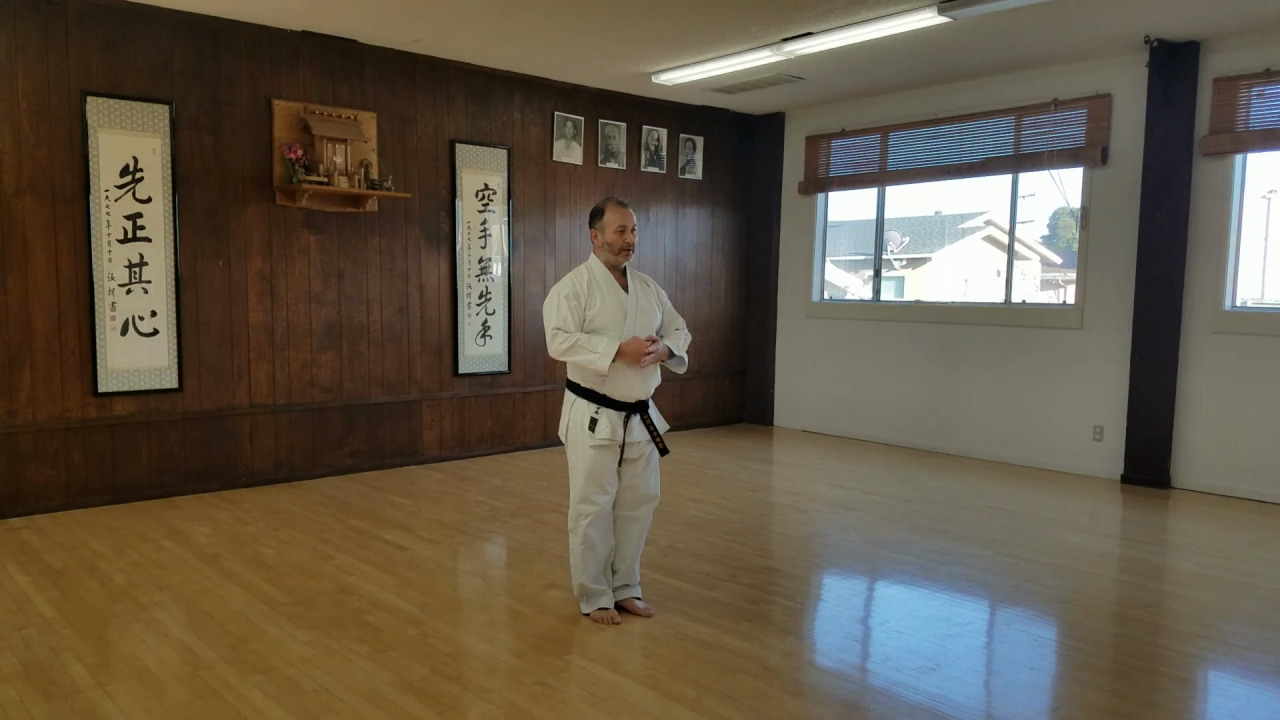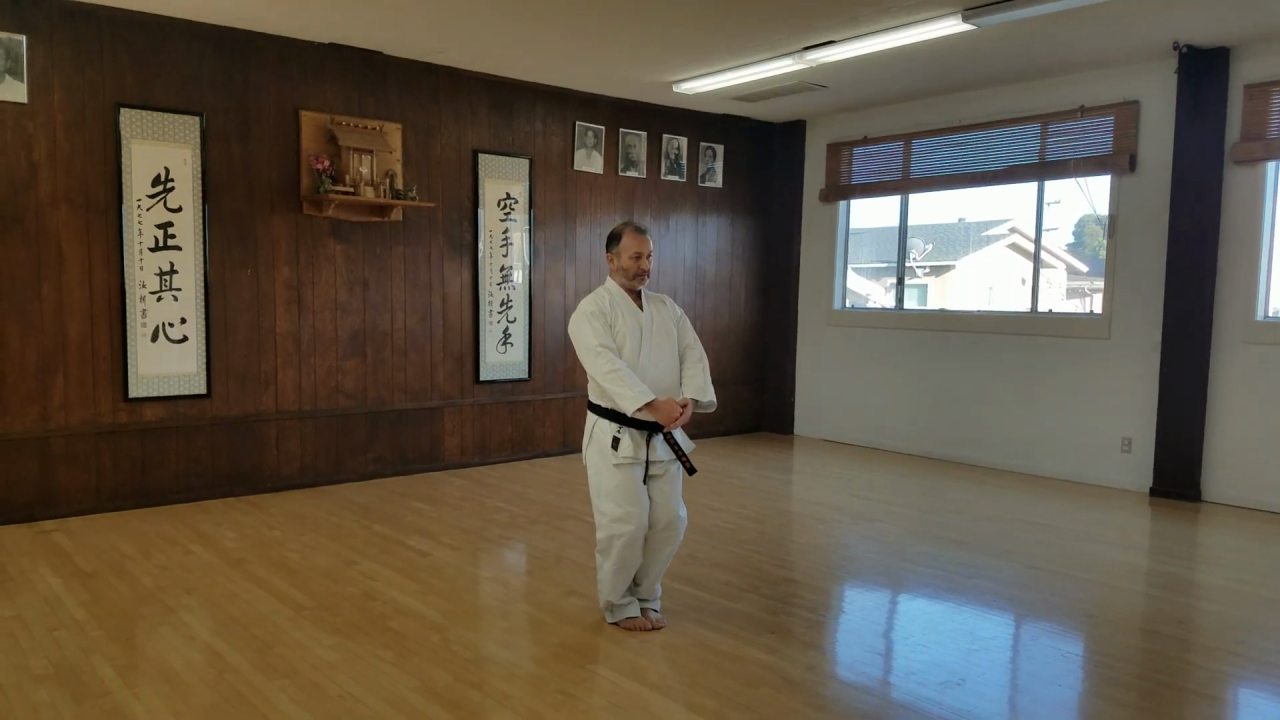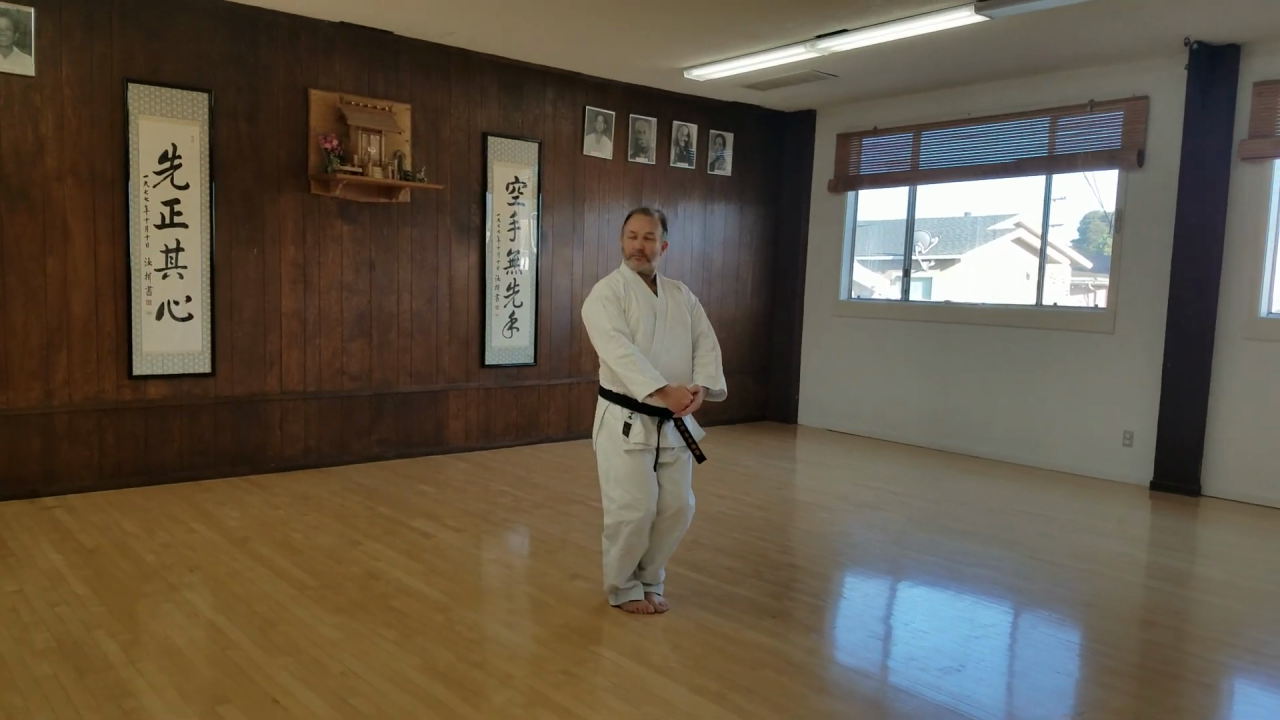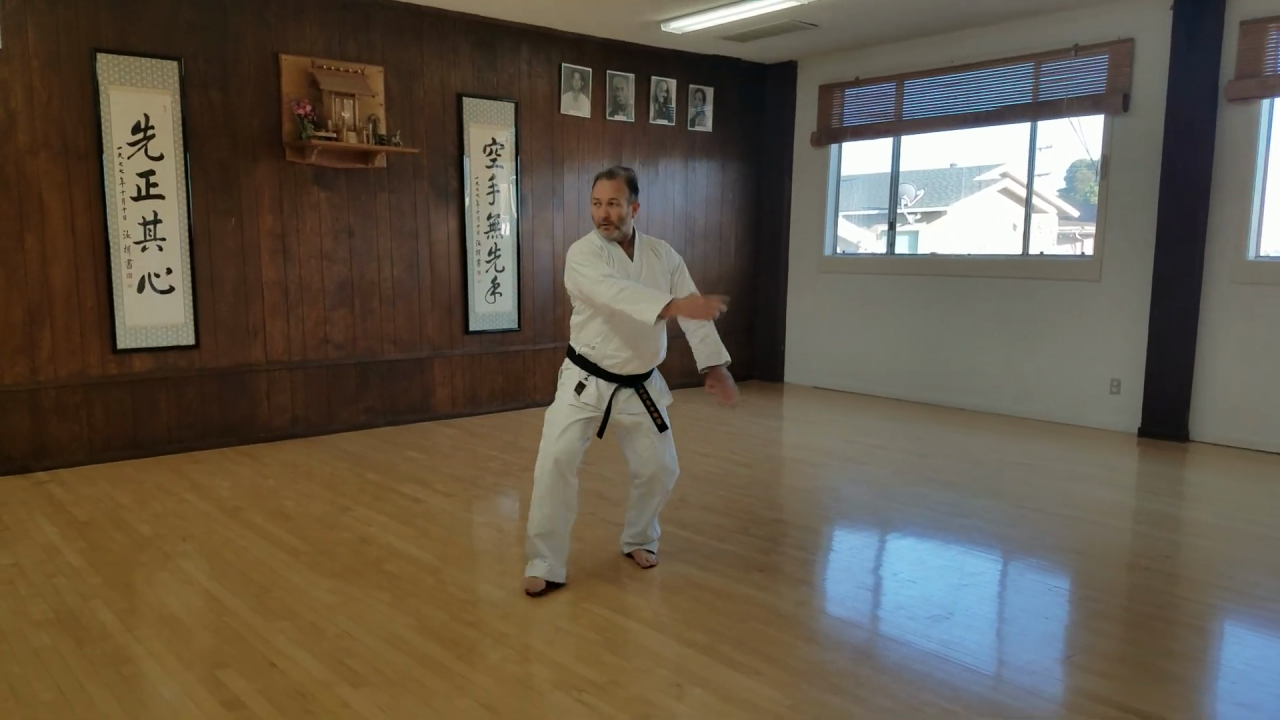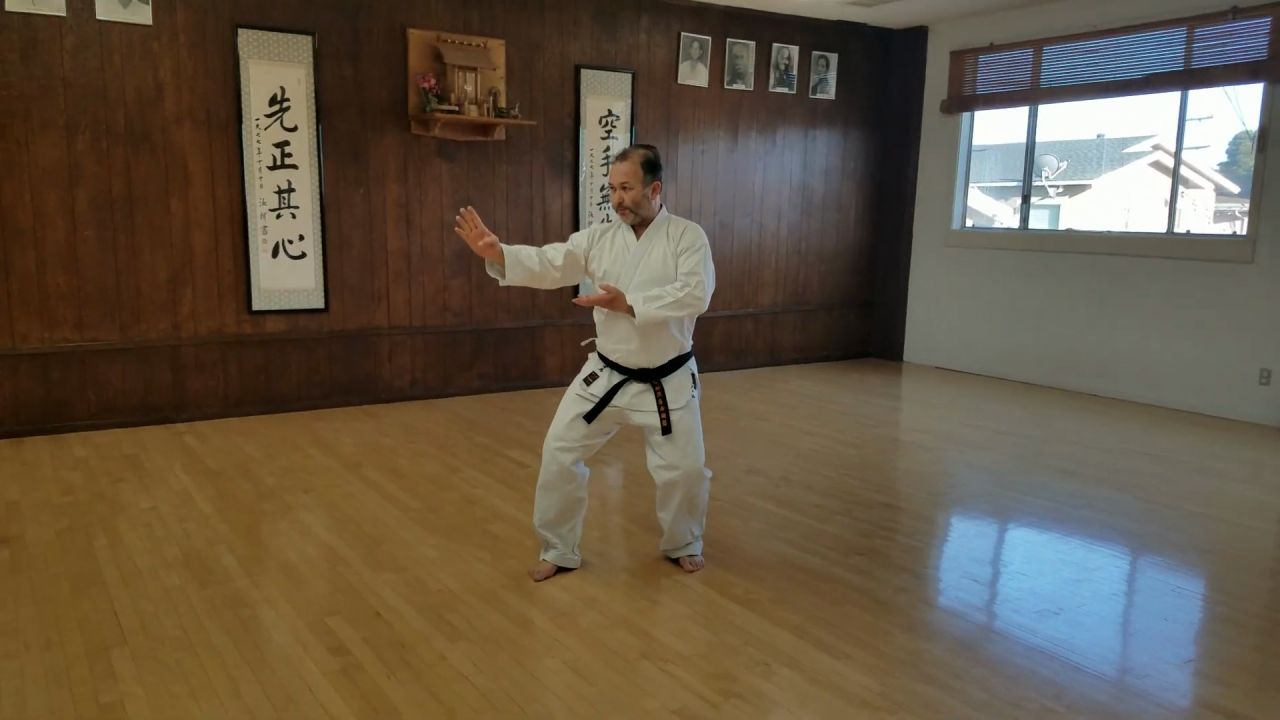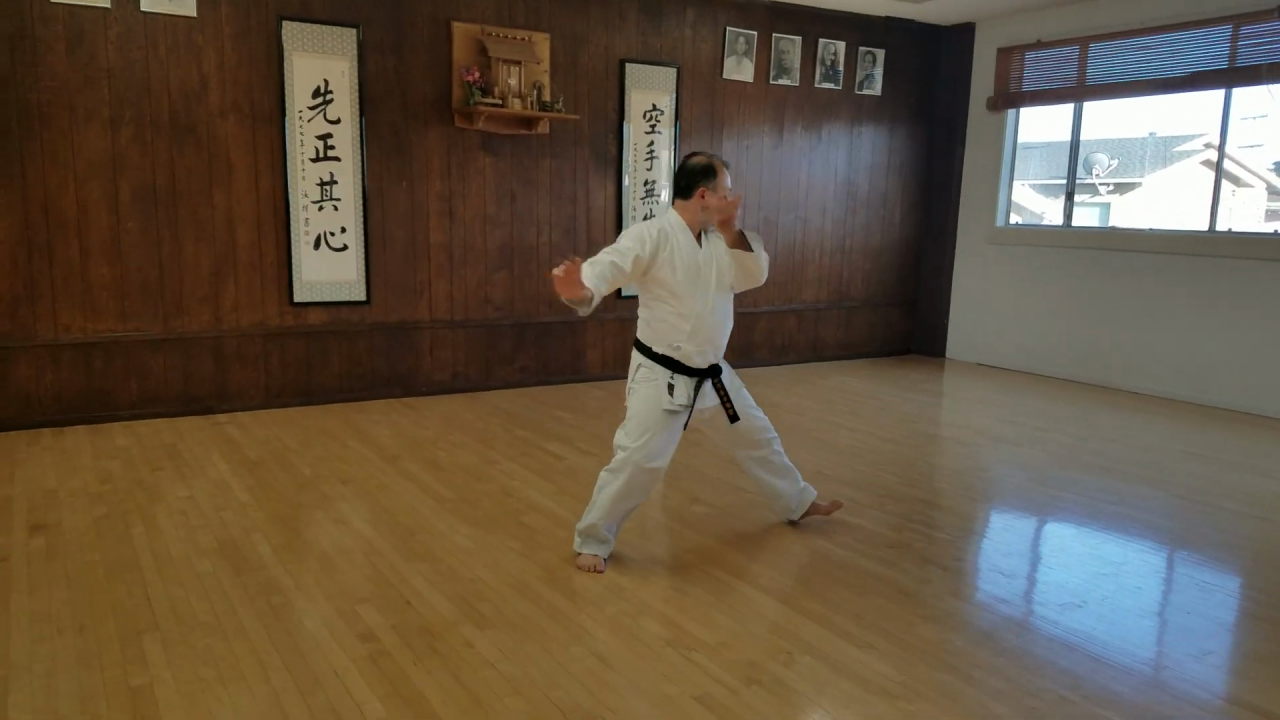
dt=0.7s
person 1, frame 1
left shoulder: (648, 287)
right shoulder: (574, 285)
left elbow: (679, 330)
right elbow: (560, 340)
left wrist: (663, 347)
right wrist: (619, 349)
left hip: (639, 416)
right hip: (593, 416)
left knee: (638, 502)
right knee: (592, 507)
left ankle: (625, 587)
right ankle: (595, 596)
person 1, frame 2
left shoulder: (667, 308)
right shoulder: (592, 309)
left elbow: (693, 357)
right elbow: (605, 365)
left wrist: (689, 399)
right wrist: (654, 403)
left hip: (663, 436)
right hip: (615, 436)
left knee: (668, 521)
right knee: (624, 524)
left ankle: (645, 597)
right ankle: (619, 605)
person 1, frame 3
left shoulder: (681, 294)
right shoulder: (606, 293)
left elbow: (706, 345)
right elbow: (619, 350)
left wrist: (701, 386)
right wrist: (665, 390)
left hip: (673, 422)
right hip: (626, 421)
left knee: (676, 508)
right knee: (631, 510)
left ankle: (649, 582)
right ankle: (623, 588)
person 1, frame 4
left shoulder: (663, 255)
right shoulder: (583, 254)
left elbow: (695, 312)
right elbow: (614, 294)
left wrist: (715, 365)
right wrist: (674, 305)
left hip: (641, 385)
right hip: (587, 382)
left knee: (658, 469)
right knee: (555, 463)
left ankle: (639, 540)
right ankle: (545, 564)
person 1, frame 5
left shoulder: (688, 236)
right shoulder: (600, 238)
left elbow: (694, 295)
right elbow: (548, 265)
left wrist: (628, 304)
right wrist: (495, 252)
left hip: (667, 382)
right hip: (606, 375)
left knee: (684, 469)
right knee: (560, 454)
left ankle: (683, 544)
right ankle: (558, 550)
person 1, frame 6
left shoulder: (723, 237)
right shoulder: (650, 236)
left elbow: (753, 275)
right elbow: (609, 265)
left wrist: (732, 234)
right wrist: (580, 288)
left hip: (712, 371)
right hip: (664, 375)
left knee: (755, 434)
right knee: (638, 460)
left ankle: (796, 502)
right ankle: (592, 541)
